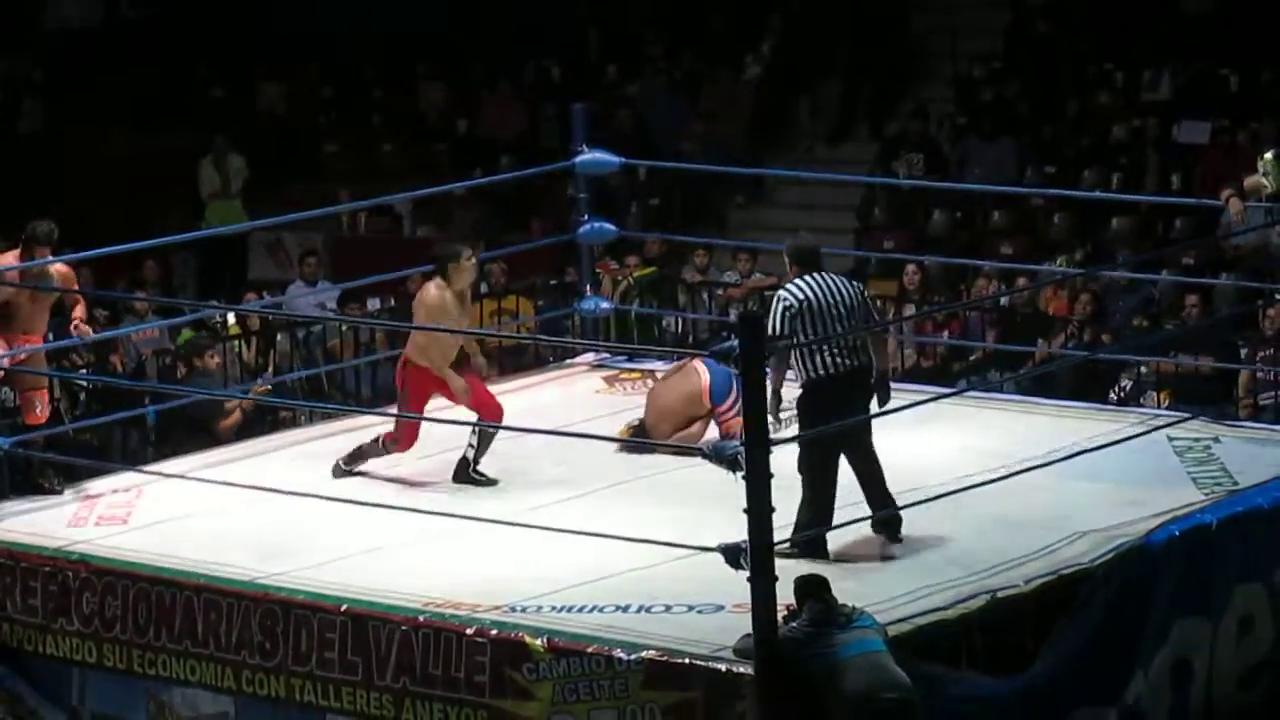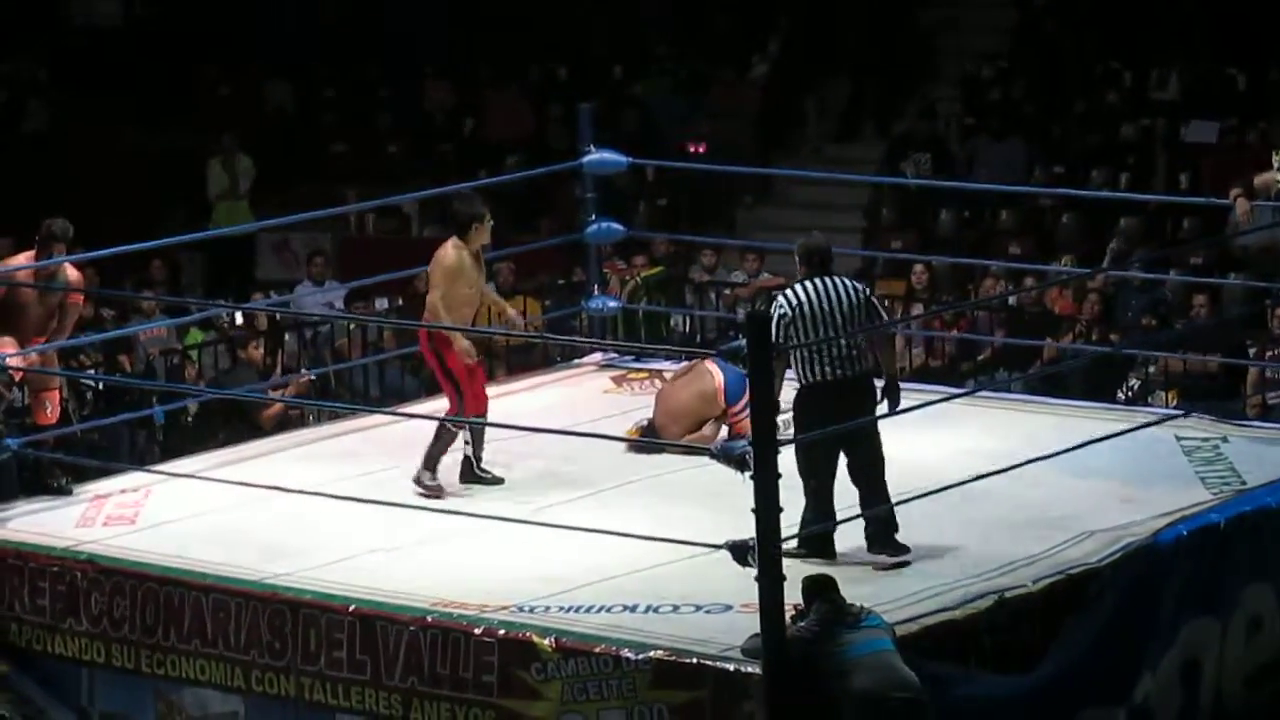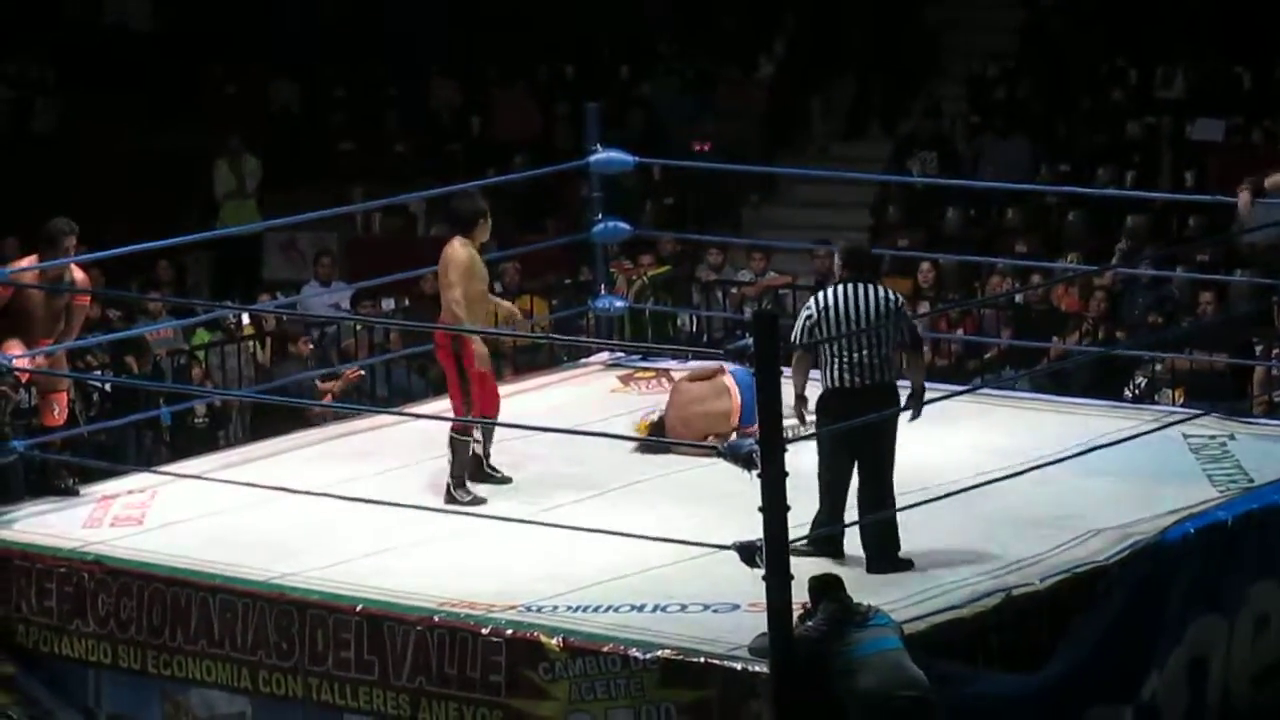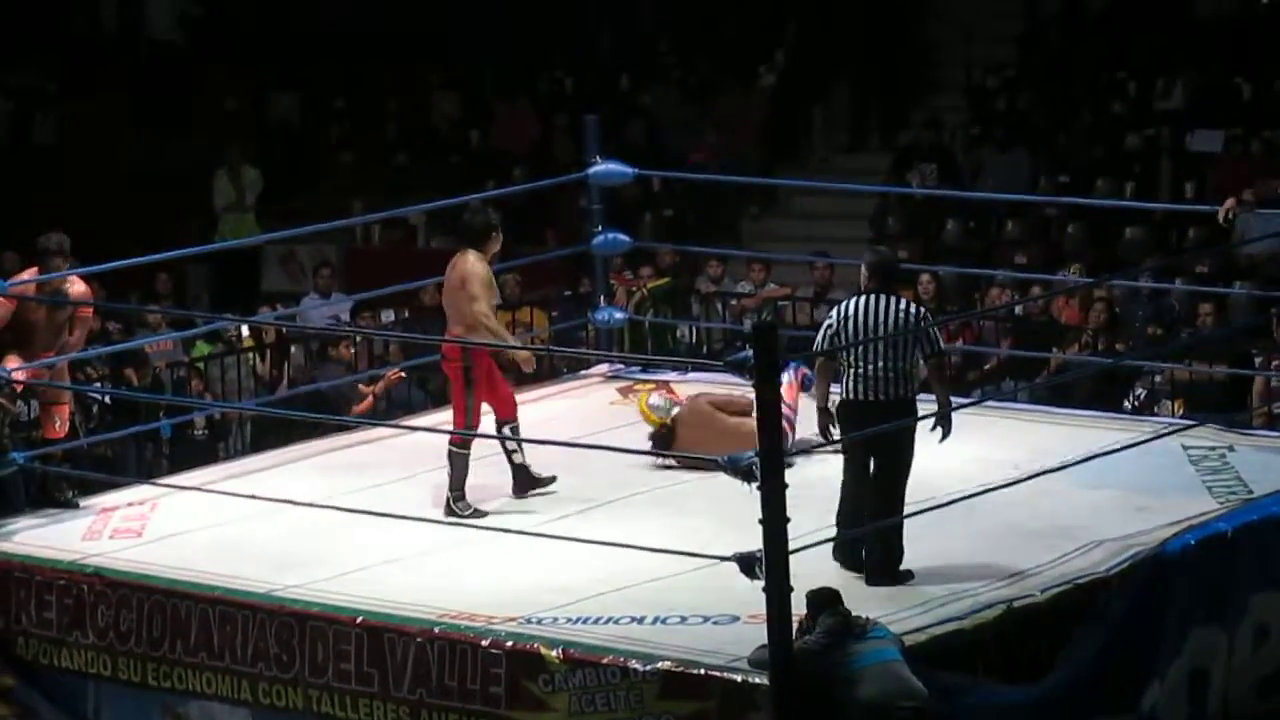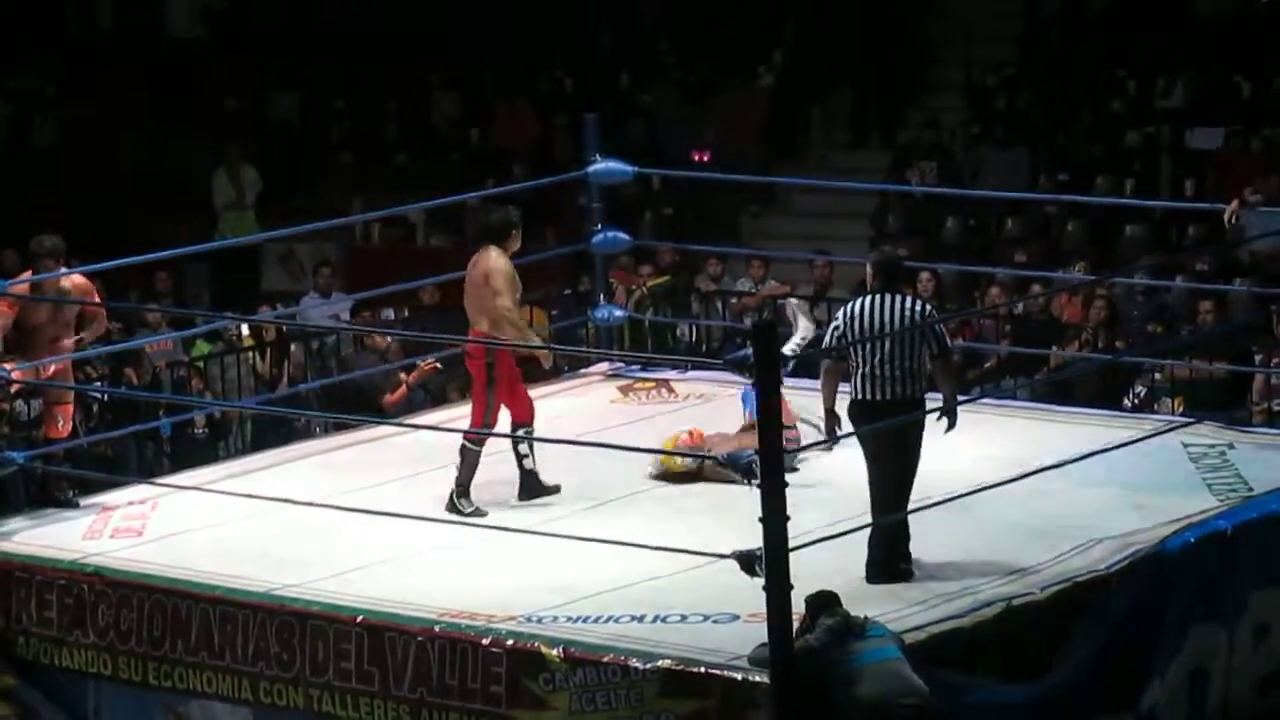
dt=0.3s
person 1, frame 1
left shoulder: (787, 295)
right shoulder: (850, 286)
left elbow: (780, 349)
right elbow: (876, 333)
left wrist: (775, 392)
right wrist: (881, 375)
left hip: (822, 388)
right hip: (858, 380)
left knee: (817, 465)
right knee: (863, 453)
left ankle: (809, 541)
right ankle: (887, 520)
person 1, frame 2
left shoulder: (787, 300)
right shoulder: (858, 291)
left elbow: (778, 355)
right elbow: (884, 339)
right wrist: (891, 380)
left hip: (817, 395)
right hip: (860, 388)
left knee: (817, 471)
right knee: (868, 466)
left ankle: (816, 540)
right ankle: (882, 537)
person 1, frame 3
left shoulder: (820, 302)
right shoulder: (892, 301)
left elbow: (802, 355)
right elbow: (912, 350)
left wrist: (799, 395)
right wrist: (917, 389)
left hip: (837, 398)
right hip: (881, 397)
left knee: (833, 473)
right knee: (877, 478)
left ankle: (824, 539)
right ankle: (882, 554)
person 1, frame 4
left shoulder: (842, 312)
right shoulder: (915, 314)
left elbow: (824, 365)
right elbow: (935, 365)
left wrist: (822, 408)
right wrist: (944, 407)
left hip: (854, 409)
right hip: (898, 411)
left knee: (855, 481)
right knee: (888, 489)
left ankle: (848, 549)
right ankle: (883, 566)
person 1, frame 5
left shoulder: (848, 313)
right shoulder: (921, 311)
left elbow: (831, 366)
right elbow: (941, 361)
left wrist: (829, 409)
right wrist: (950, 401)
left hip: (865, 408)
right hip: (906, 408)
left knee: (883, 480)
right knee: (894, 484)
left ankle: (895, 549)
right ankle: (883, 564)
person 2, frame 1
left shoulder: (463, 289)
right shoulder: (432, 297)
right elbow: (421, 345)
left wrist: (476, 355)
right wrist: (451, 378)
left hip: (447, 367)
right hip: (419, 370)
left knee: (492, 412)
right knee: (404, 439)
left ankle: (466, 469)
right ankle: (355, 457)
person 2, frame 2
left shoulder: (473, 252)
right shoulder: (449, 256)
right elbow: (434, 301)
left wrist: (505, 308)
right wrist: (456, 338)
left hip: (462, 337)
right hip: (439, 338)
left knee: (479, 402)
right knee: (463, 406)
left ankle: (472, 466)
right ankle: (426, 470)
person 2, frame 3
left shoulder: (466, 249)
right shoulder: (460, 254)
right elbow: (455, 301)
left wrist: (497, 304)
right wrist: (477, 339)
left hip: (469, 338)
right hip: (457, 340)
left knee: (489, 402)
right knee: (467, 411)
left ankle: (480, 465)
right ankle: (455, 487)
person 2, frame 4
left shoulder: (462, 260)
right shoulder: (476, 267)
left elbow: (448, 302)
right elbow: (481, 314)
right wrist: (514, 346)
left hip: (474, 349)
right hip: (466, 352)
left knee: (506, 406)
right knee: (466, 425)
left ankle: (522, 477)
right ankle: (455, 500)
person 2, frame 5
left shoulder: (481, 258)
right shoulder: (499, 263)
left elbow: (470, 303)
right elbow: (505, 307)
right wrist: (534, 340)
left hip: (488, 342)
right hip: (493, 348)
left knee: (523, 411)
right knee: (483, 422)
left ankle: (530, 482)
right ankle: (459, 496)
person 3, frame 1
left shoulder: (62, 273)
left elbow: (78, 302)
left wrist: (79, 322)
left hip: (33, 345)
left knee: (37, 407)
left ankle: (35, 467)
person 3, frame 2
left shoulder: (72, 277)
left elbow: (67, 323)
left wrist: (42, 352)
left hip: (43, 345)
left knee: (48, 408)
left ankle: (44, 467)
person 3, frame 3
left shoulder: (79, 281)
left elbow: (72, 329)
left wrist: (48, 357)
left hip: (52, 346)
left knee: (56, 409)
left ankle: (51, 468)
person 3, frame 4
left shoulder: (79, 291)
left elbow: (75, 338)
left wrist: (50, 369)
left hip: (56, 362)
left knee: (57, 422)
left ankle: (53, 486)
person 3, frame 5
left shoulder: (79, 285)
left elbow: (101, 318)
left wrist: (78, 340)
left hip: (59, 361)
right hip: (25, 359)
left knee: (59, 423)
left ankle: (53, 480)
